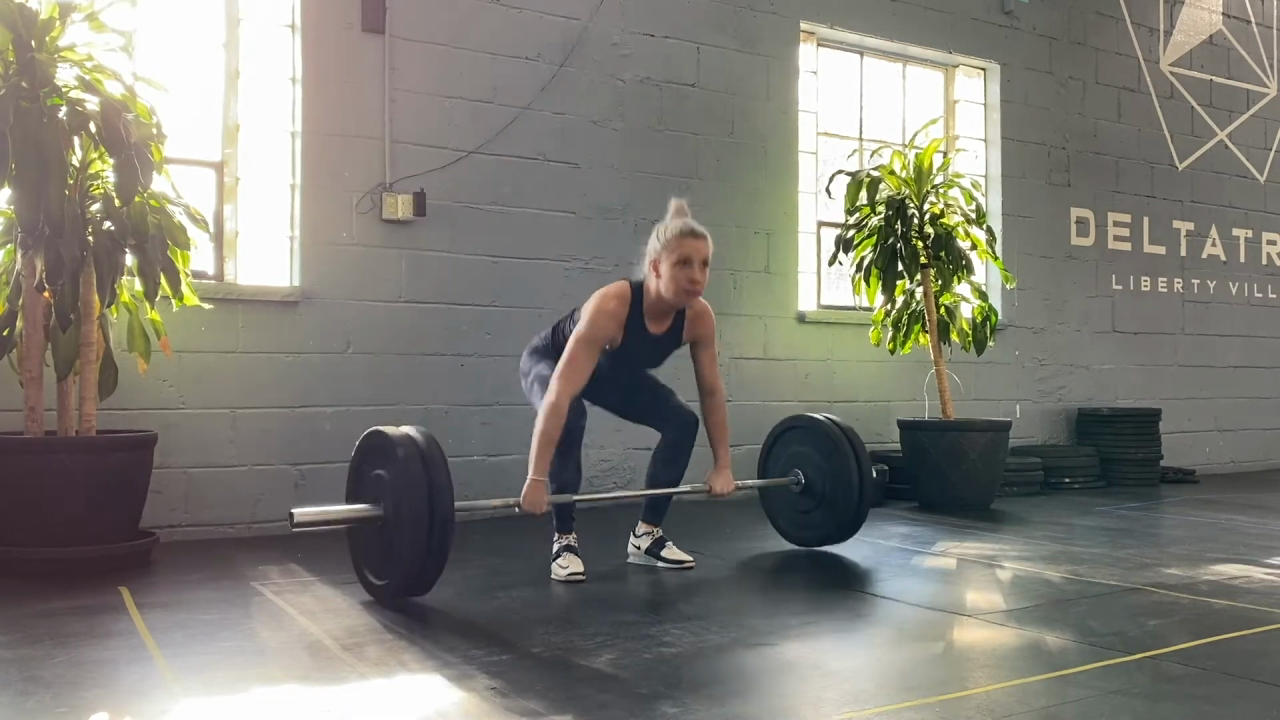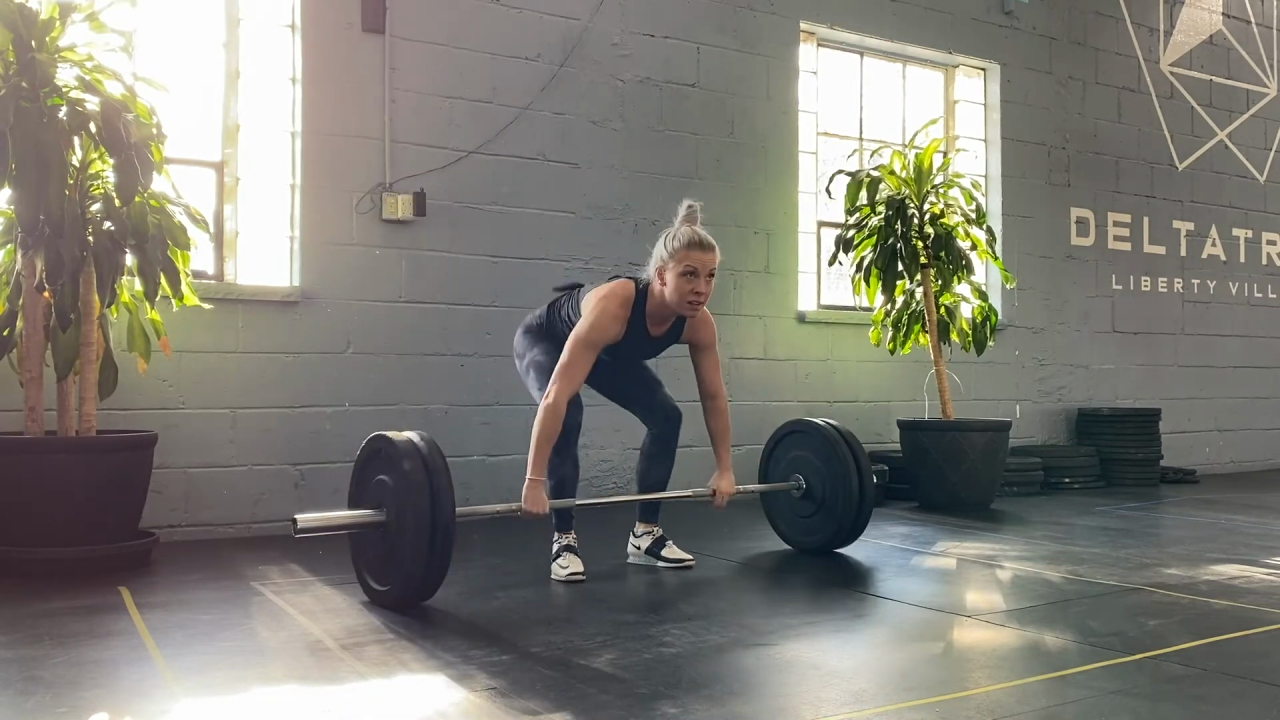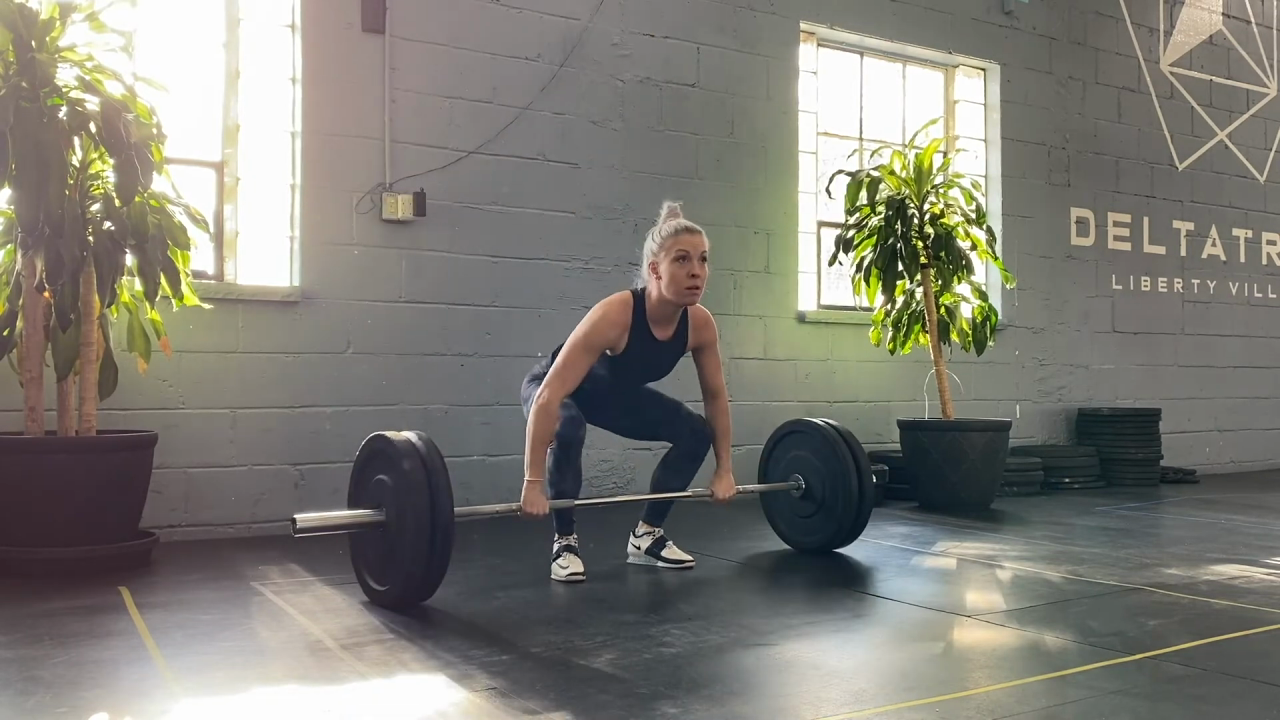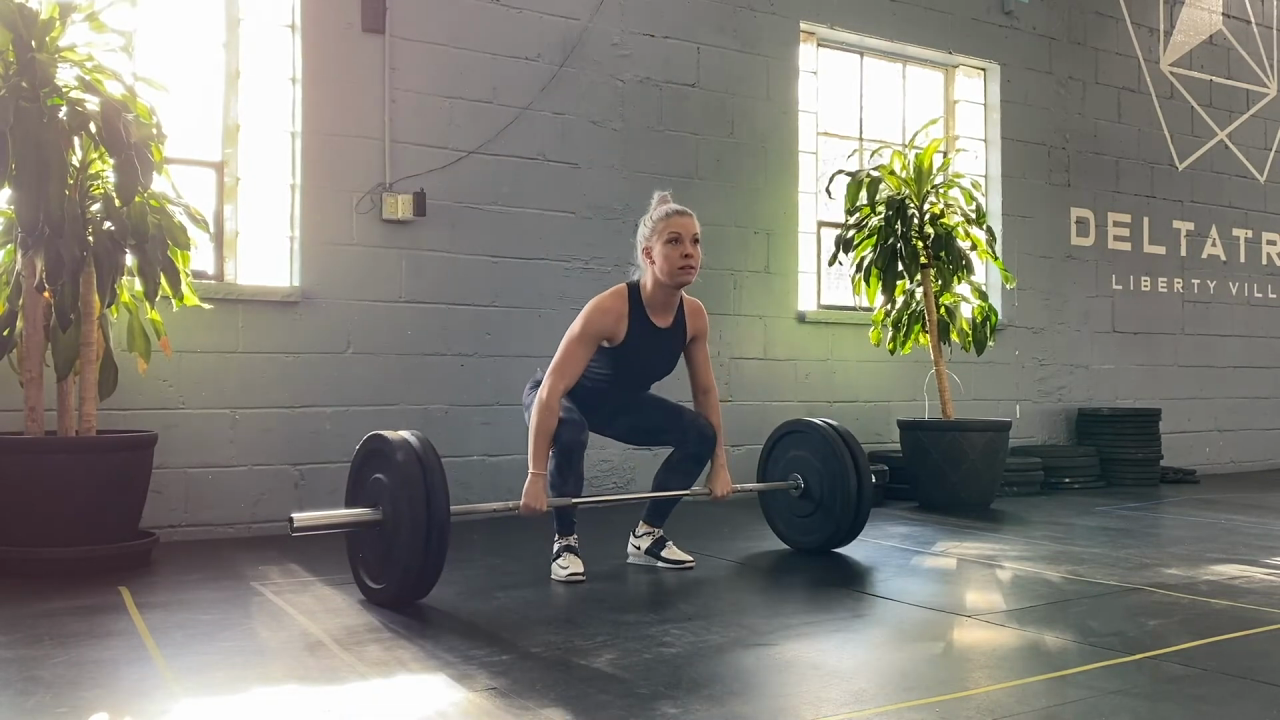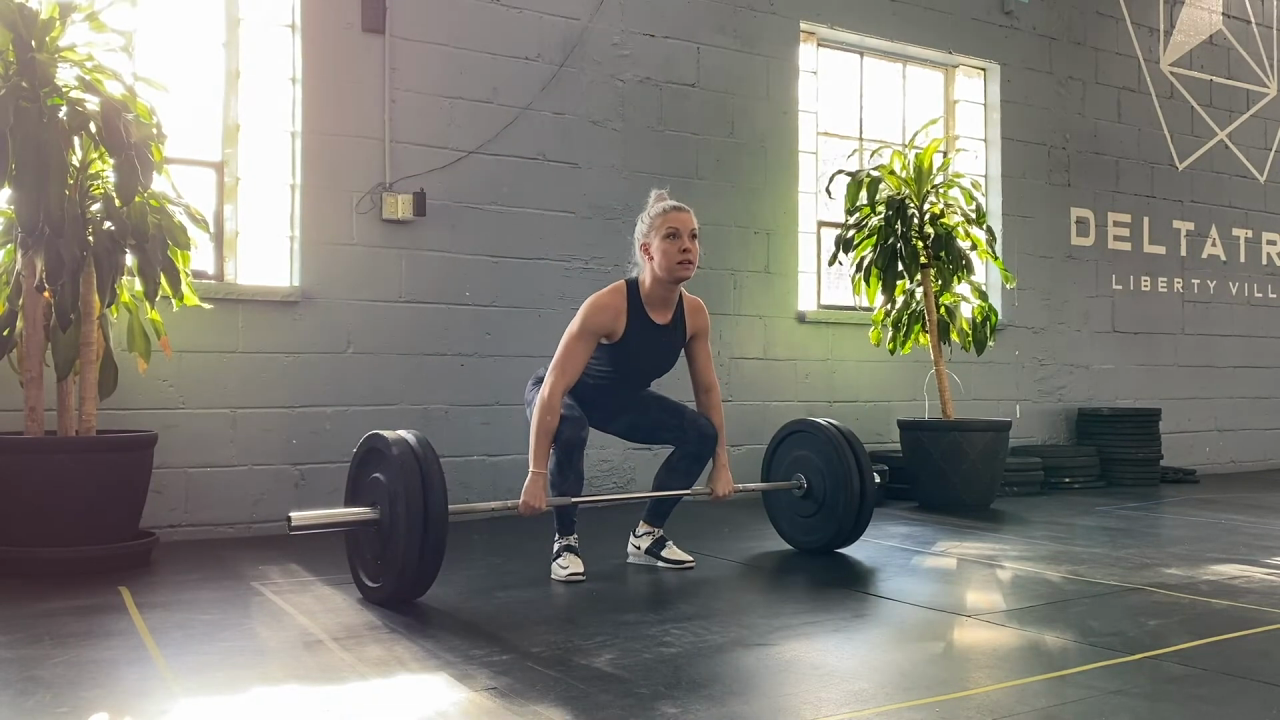
dt=0.4s
person 1, frame 1
left shoulder: (699, 318)
right shoulder: (610, 307)
left elbow: (711, 392)
right elbow: (559, 397)
left wrist: (722, 467)
right wrist: (536, 480)
left hip: (614, 374)
right hip: (550, 360)
left knee: (683, 423)
right knee: (571, 423)
left ankle: (647, 535)
right ankle: (565, 542)
person 1, frame 2
left shoulder: (698, 322)
right shoulder: (612, 306)
left elbow: (713, 396)
right elbow: (556, 397)
left wrist: (725, 469)
right wrist: (535, 481)
left hip: (611, 353)
right hip: (544, 340)
left knee: (666, 417)
right knee: (568, 415)
left ankle: (646, 532)
right ankle: (564, 540)
person 1, frame 3
left shoulder: (700, 324)
right shoulder: (613, 315)
left elbow: (716, 395)
right elbow: (548, 398)
left wrist: (724, 470)
right wrist: (533, 482)
left hip: (617, 393)
right hip: (552, 385)
left knee: (696, 432)
right knee: (568, 429)
left ankle: (647, 535)
right ankle: (565, 542)
person 1, frame 4
left shoulder: (694, 315)
right shoulder: (609, 309)
left elbow: (705, 391)
right elbow: (551, 391)
left wrist: (719, 464)
right wrist: (536, 477)
left hip: (623, 402)
right hip: (568, 398)
left knee: (700, 433)
right knee: (569, 433)
left ankle: (647, 535)
right ankle: (565, 542)
person 1, frame 5
left shoulder: (694, 313)
right shoulder: (607, 306)
left elbow: (707, 389)
right elbow: (553, 389)
left wrist: (721, 463)
right wrist: (537, 474)
left hip: (623, 398)
right hip: (567, 394)
left knee: (701, 433)
right knee: (569, 431)
left ankle: (647, 535)
right ankle: (565, 541)
